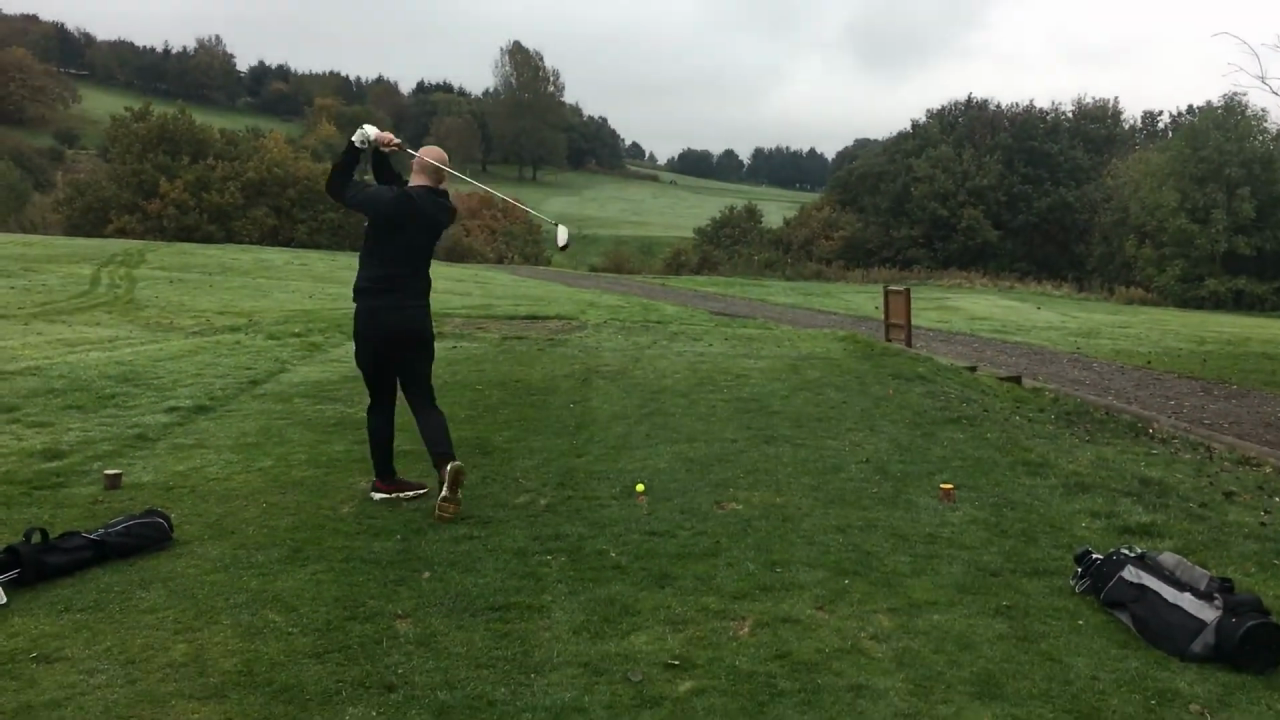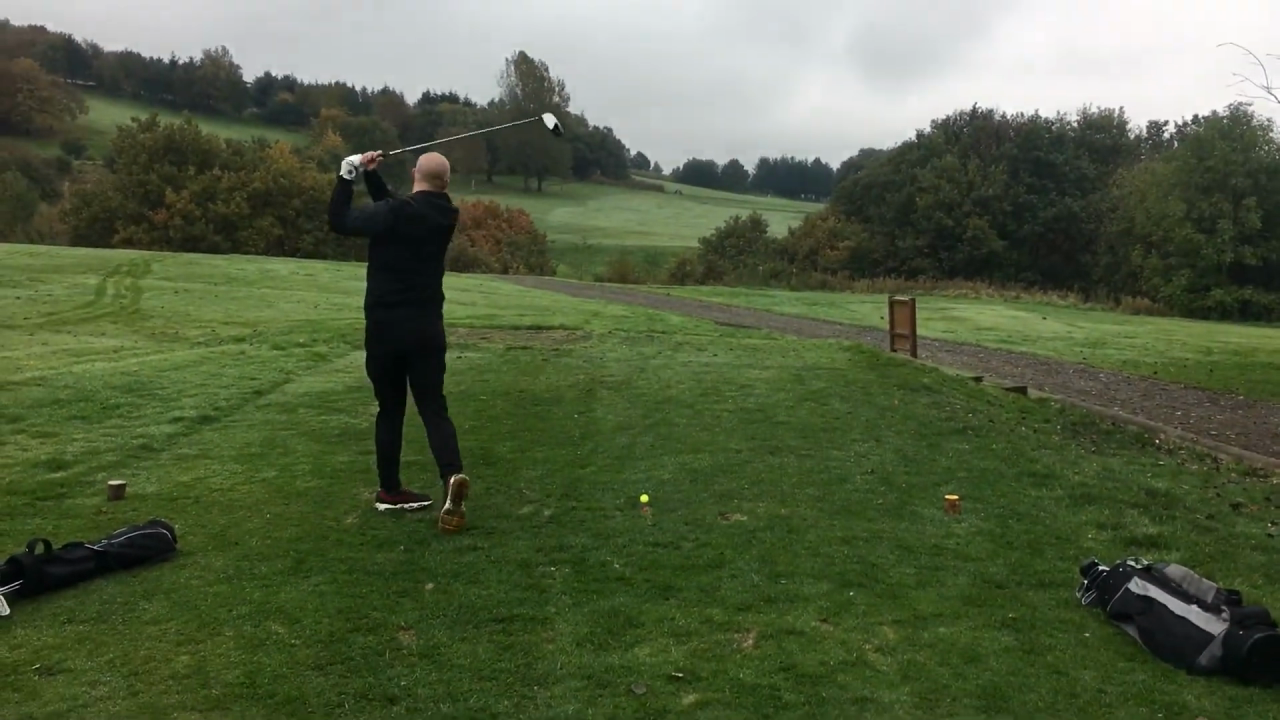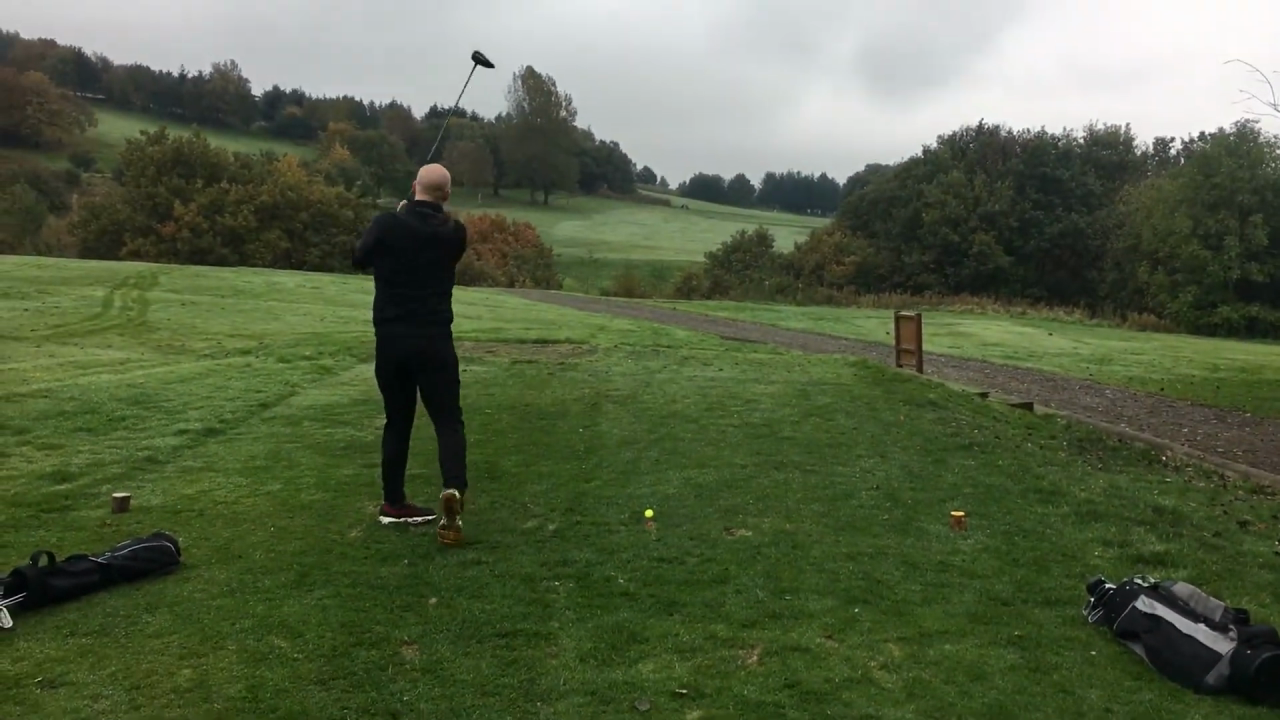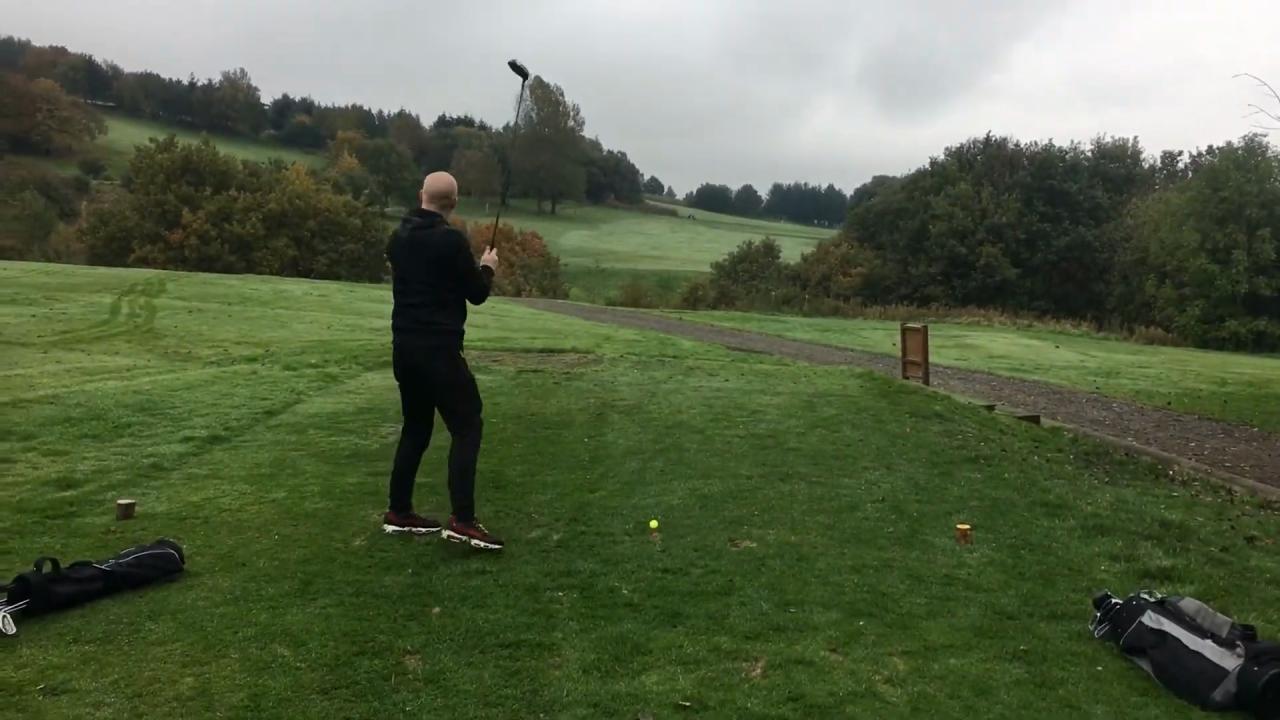
dt=0.3s
person 1, frame 1
left shoulder: (394, 203)
right shoulder: (440, 211)
left elbow: (336, 187)
left wrist: (363, 139)
right wrist: (378, 150)
left hip: (373, 314)
right hip: (414, 316)
left knee: (381, 399)
right knee: (422, 397)
left ankle: (385, 479)
right ankle: (446, 465)
person 1, frame 2
left shoulder: (395, 213)
right shoulder: (446, 217)
left elbow: (338, 221)
left wrist: (350, 169)
right wrist: (370, 174)
left hip: (385, 325)
right hip: (427, 326)
left knee: (390, 408)
right knee: (434, 407)
left ankle: (389, 490)
right ankle: (453, 475)
person 1, frame 3
left shoulder: (386, 225)
right shoulder: (454, 232)
left elbow: (359, 259)
left hip: (390, 338)
right hip: (433, 338)
left knee: (397, 421)
right knee: (447, 420)
left ankle: (393, 502)
right ankle: (453, 492)
person 1, frame 4
left shoulder: (399, 238)
right shoulder: (451, 240)
right elbow: (477, 294)
left wrist: (470, 266)
right wrist: (487, 268)
left hip: (405, 346)
right hip: (439, 348)
left knee: (415, 428)
right knee: (466, 427)
left ankle: (398, 511)
right ankle: (461, 519)
